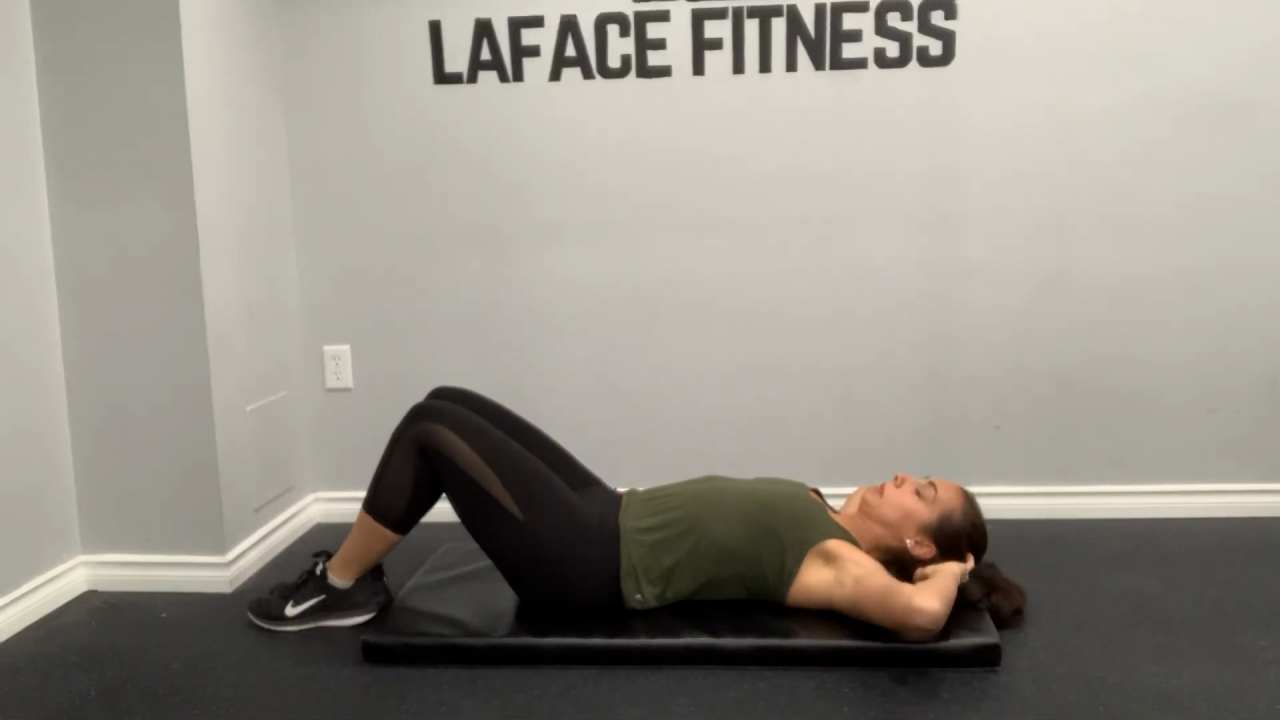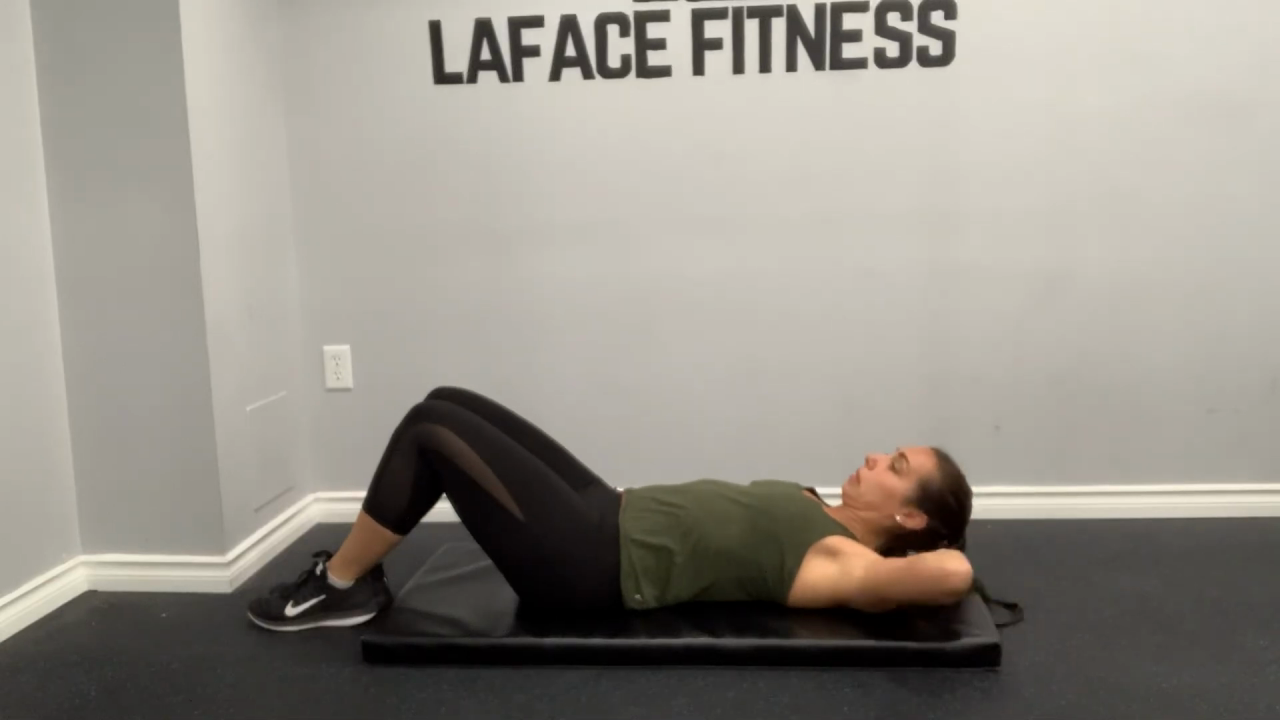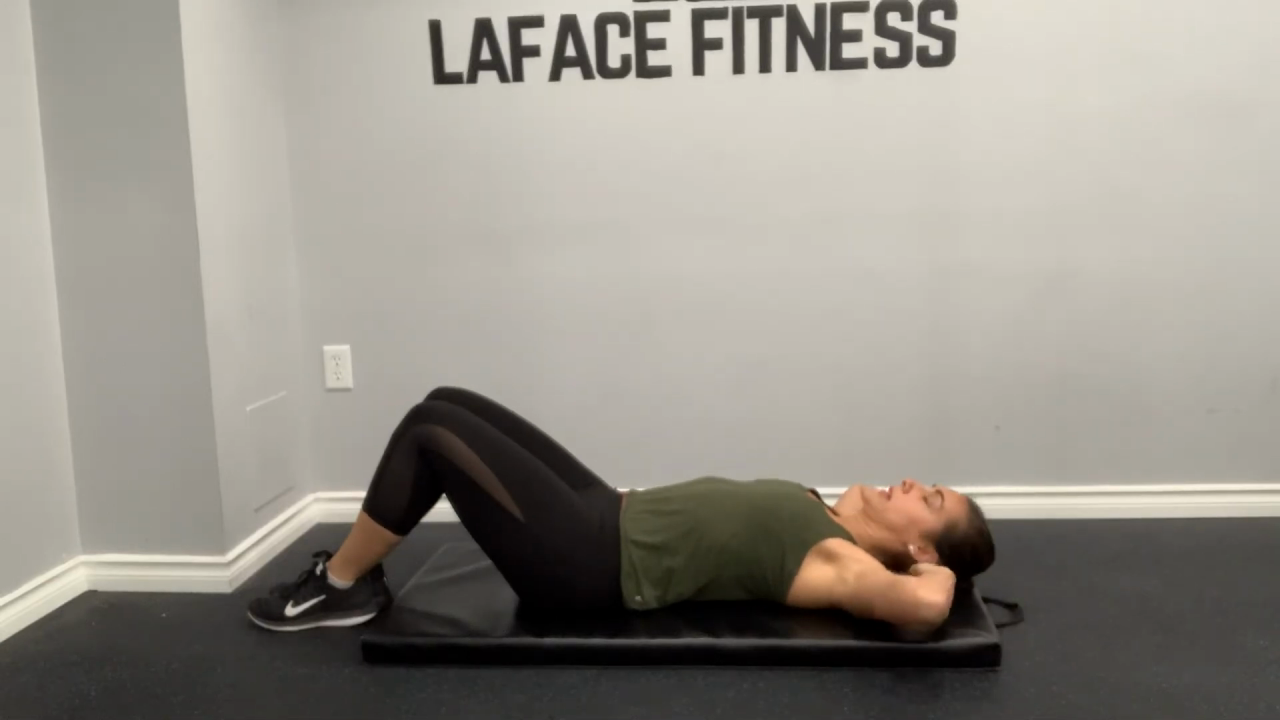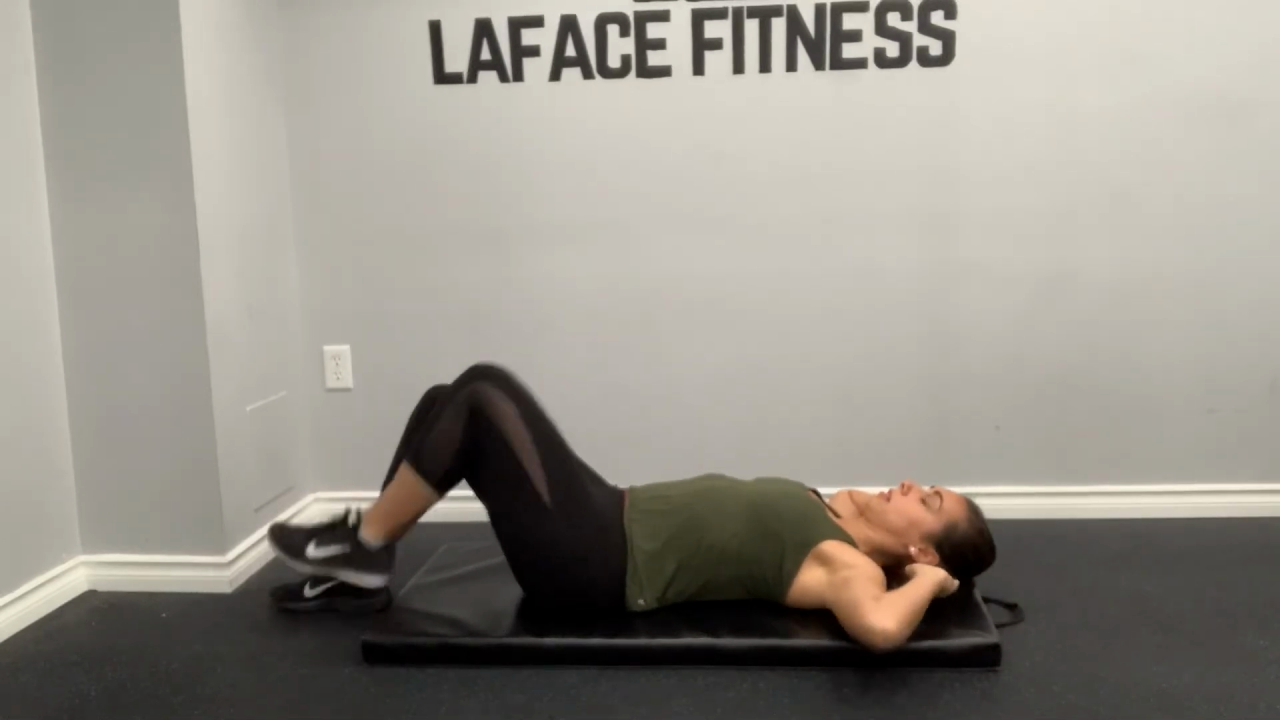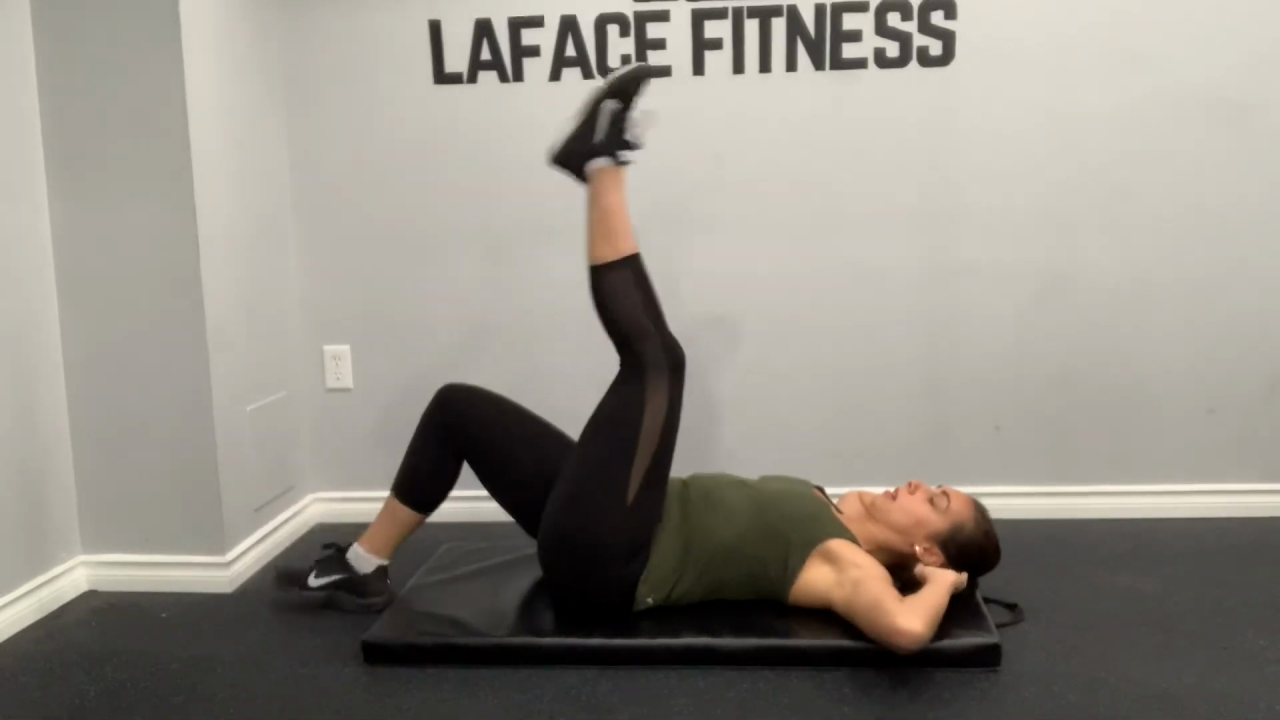
dt=0.5s
person 1, frame 1
left shoulder: (839, 566)
right shoulder: (832, 527)
left elbow: (920, 614)
left wrist: (946, 572)
left hip: (586, 565)
right hip: (607, 519)
left knee: (429, 430)
right knee: (446, 404)
left ankle: (338, 587)
right ankle: (356, 571)
person 1, frame 2
left shoulder: (846, 566)
right shoulder: (826, 522)
left elbow: (951, 578)
left wrist: (950, 557)
left hip: (586, 566)
right hip: (607, 517)
left knee: (430, 431)
right knee: (446, 403)
left ankle: (338, 589)
right ankle: (355, 572)
person 1, frame 3
left shoulder: (847, 567)
right shoulder: (833, 530)
left elbow: (926, 608)
left wrist: (940, 576)
right wrist: (865, 505)
left hip: (588, 566)
right hip: (609, 519)
left knee: (429, 432)
right knee: (447, 404)
left ankle: (339, 587)
right ankle: (358, 570)
person 1, frame 4
left shoulder: (852, 567)
right shoulder: (838, 524)
left elbow: (880, 628)
left wrist: (926, 583)
right wrist: (858, 504)
left hip: (592, 563)
right hip: (615, 516)
left knee: (484, 390)
right knee: (452, 402)
left ankle: (365, 544)
right ankle: (366, 546)
person 1, frame 5
left shoulder: (854, 568)
right shoulder: (837, 525)
left elbow: (906, 629)
left wrist: (943, 583)
left hip: (599, 563)
right hip: (591, 540)
left knee: (654, 357)
right knee: (458, 406)
right ankle: (363, 566)
